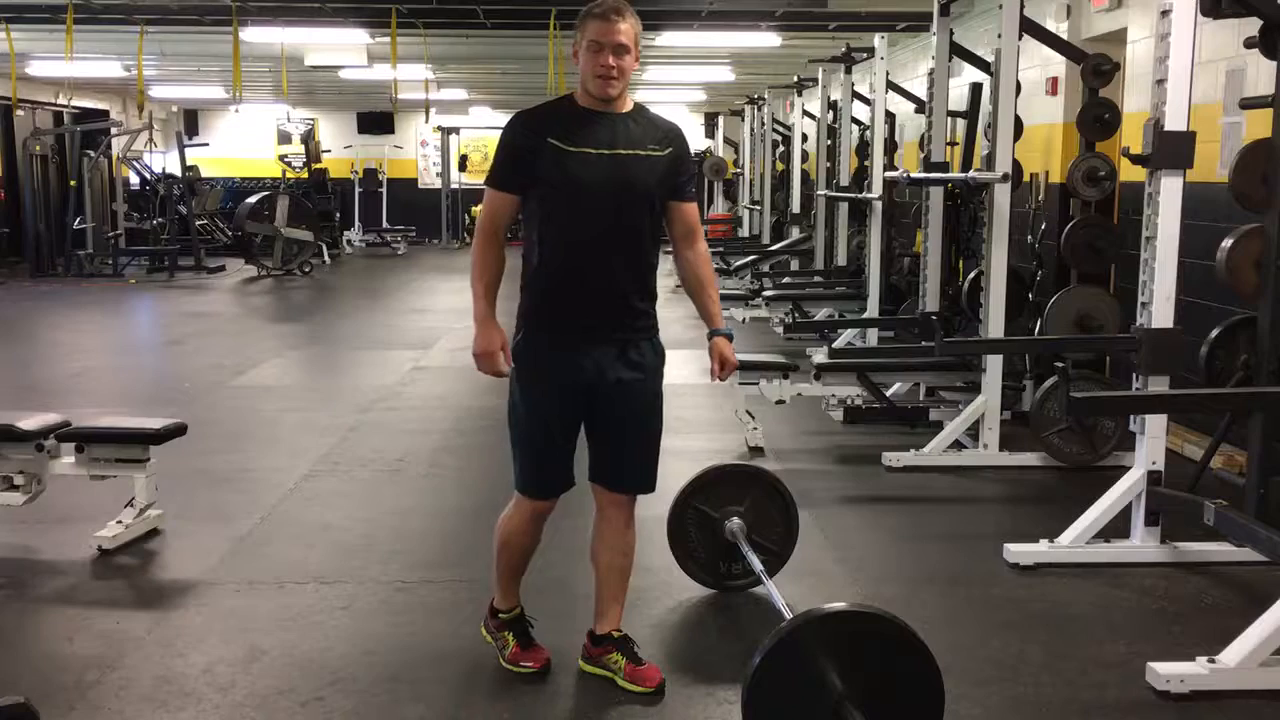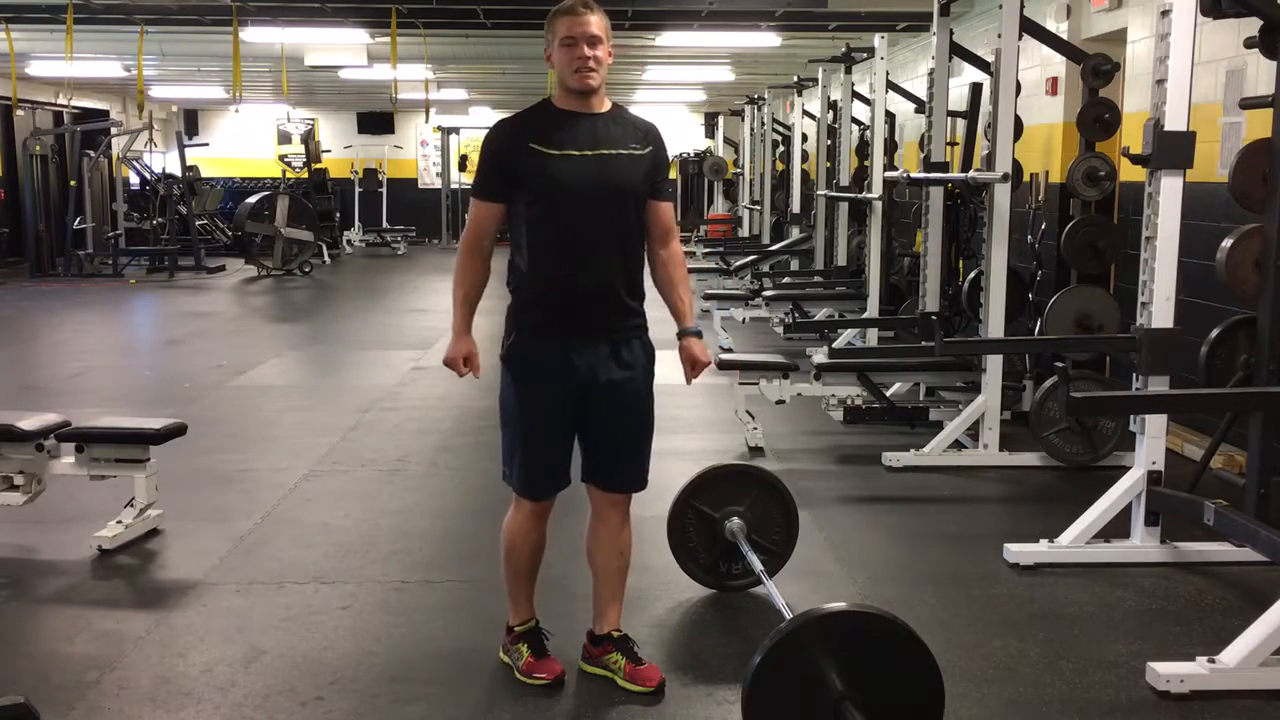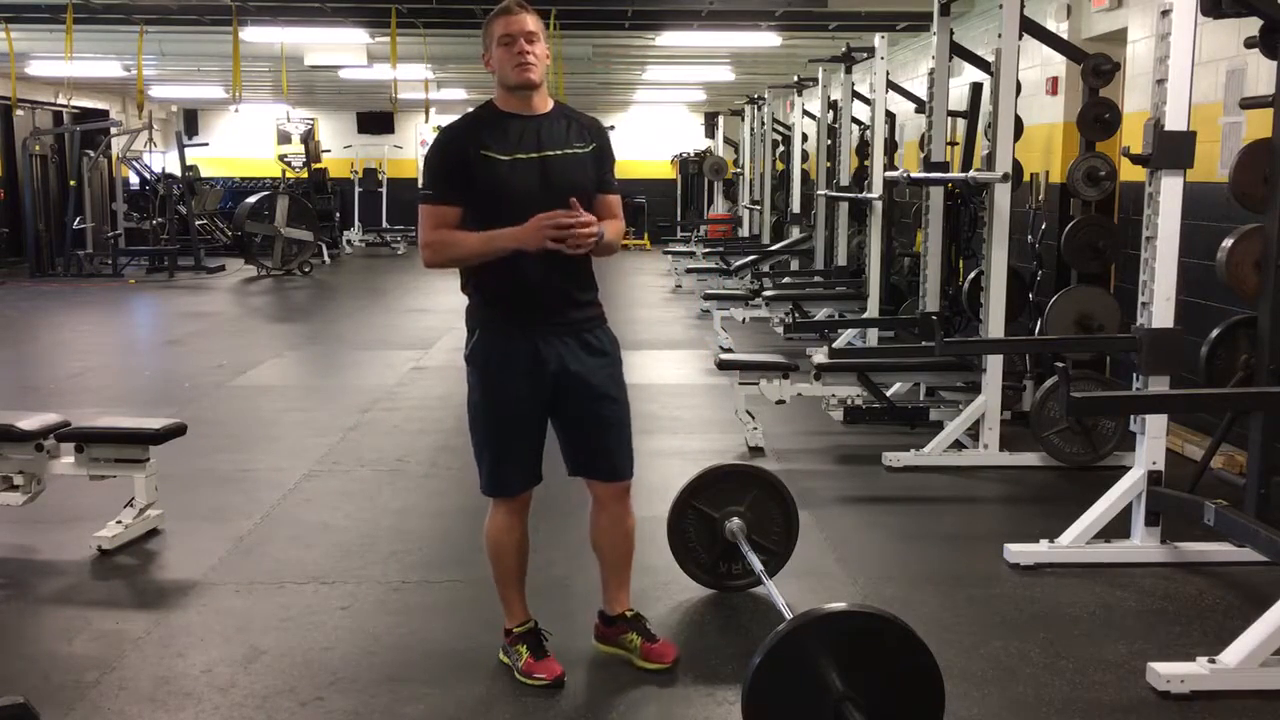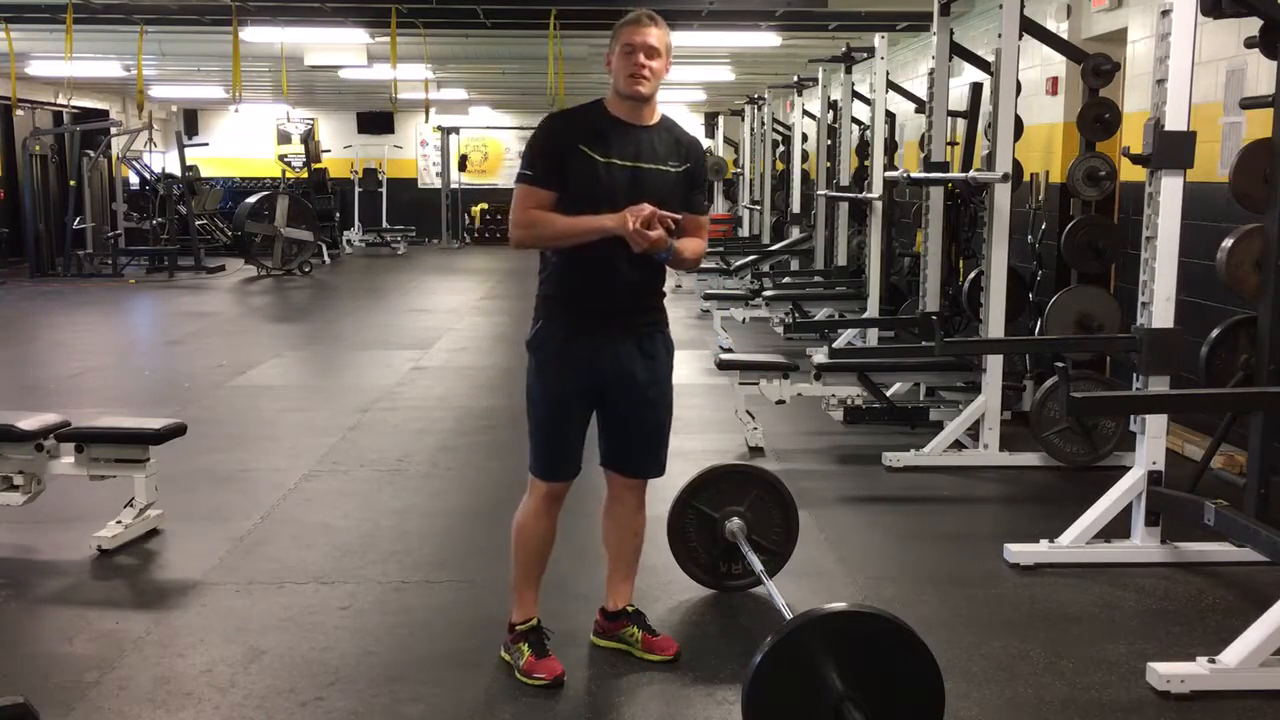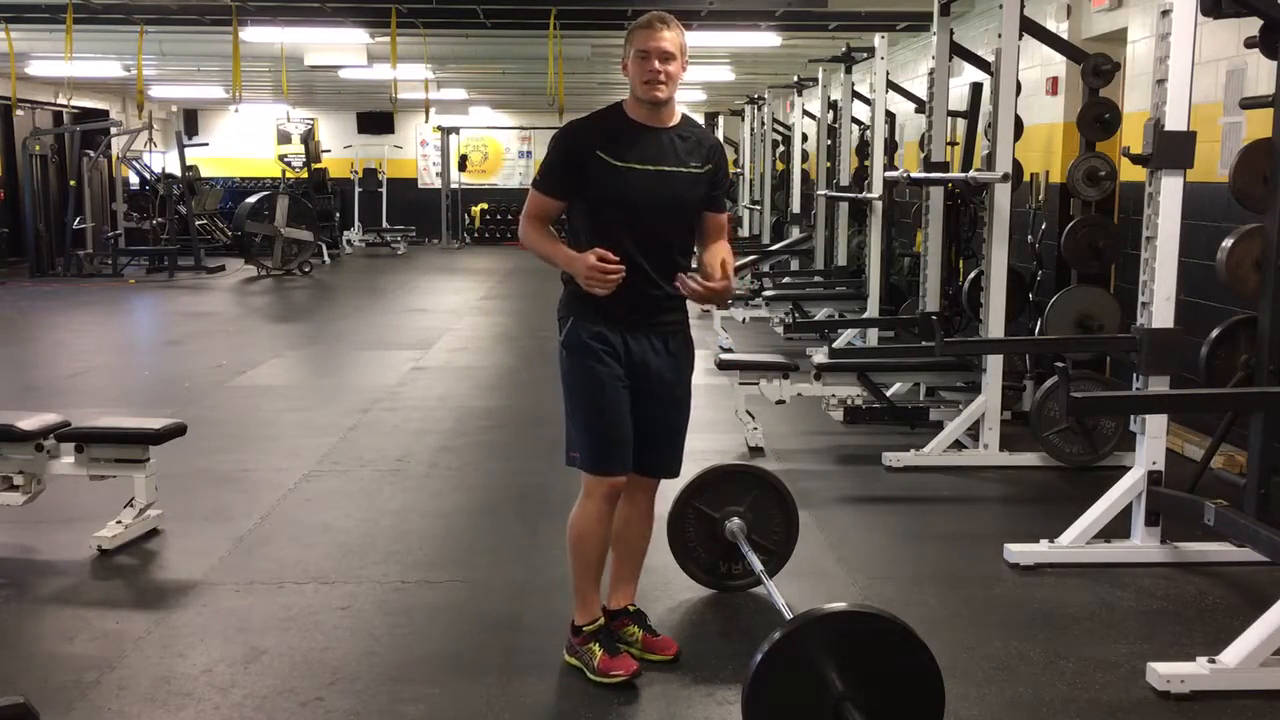
dt=1s
person 1, frame 1
left shoulder: (664, 140)
right shoulder: (533, 129)
left elbow: (688, 241)
right elbow: (492, 230)
left wrist: (717, 328)
right wrist: (485, 320)
left hip: (632, 349)
right hip: (548, 346)
left knee: (619, 497)
right knee: (535, 497)
left ankle: (605, 639)
right ankle: (504, 612)
person 1, frame 2
left shoulder: (643, 138)
right shoulder: (515, 137)
left elbow: (664, 242)
right elbow: (477, 240)
left wrist: (688, 328)
right wrist: (461, 328)
left hip: (622, 348)
right hip: (538, 348)
left knee: (613, 498)
right knee: (533, 499)
left ankle: (606, 639)
right ankle: (521, 630)
person 1, frame 3
left shoulder: (587, 133)
right shoulder: (460, 142)
left elbow: (615, 226)
right elbow: (433, 246)
left wrist: (596, 233)
right wrist: (521, 235)
left hip: (585, 333)
right hip: (504, 341)
left knee: (613, 484)
right knee: (510, 497)
left ankle: (618, 617)
right ankle: (519, 632)
person 1, frame 4
left shoulder: (684, 150)
right shoulder: (563, 132)
left elbow: (696, 243)
right elbow: (522, 226)
left wrist: (663, 245)
right wrist: (615, 222)
left hip: (643, 336)
right hip: (567, 332)
left knee: (630, 481)
right knee: (549, 484)
left ankle: (617, 613)
right ankle: (522, 627)
person 1, frame 5
left shoulder: (704, 150)
right shoulder: (583, 139)
left elbow: (713, 236)
right elbow: (531, 224)
left wrist: (719, 277)
right wrist: (572, 262)
left hip: (666, 333)
right hip: (596, 329)
left knee: (644, 481)
right knee: (604, 481)
left ankle: (621, 611)
right ankle: (584, 629)
